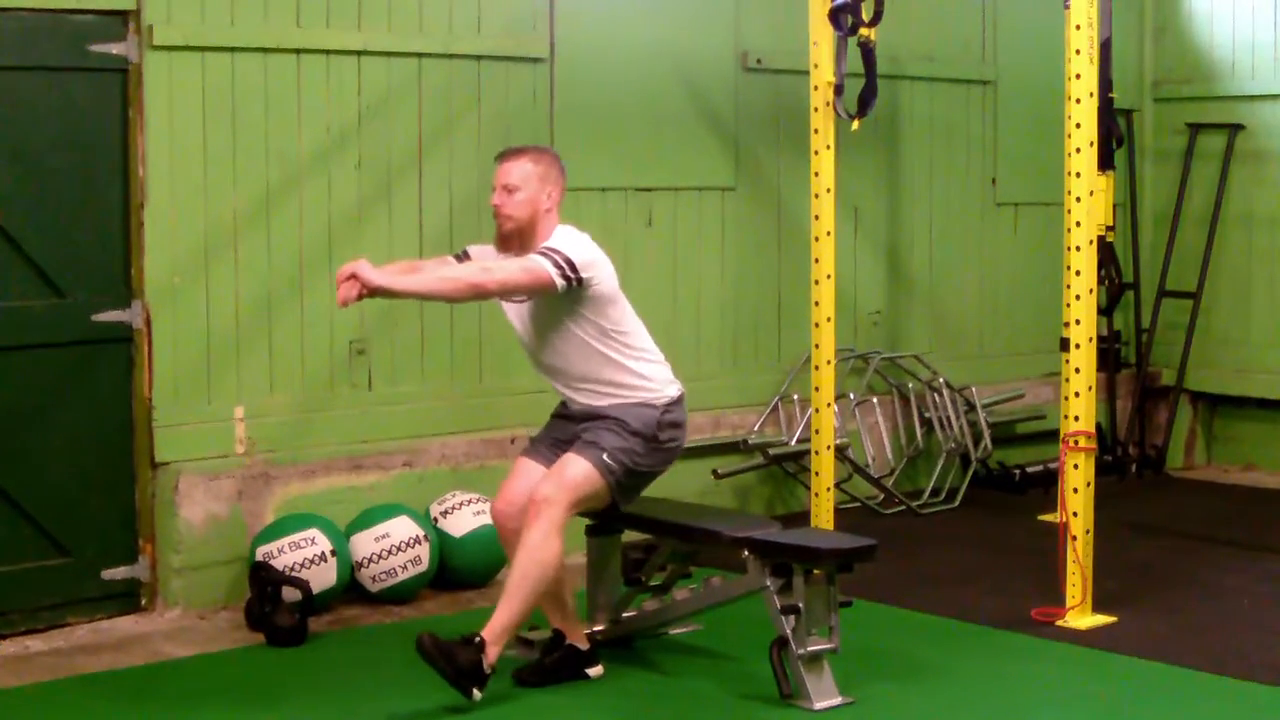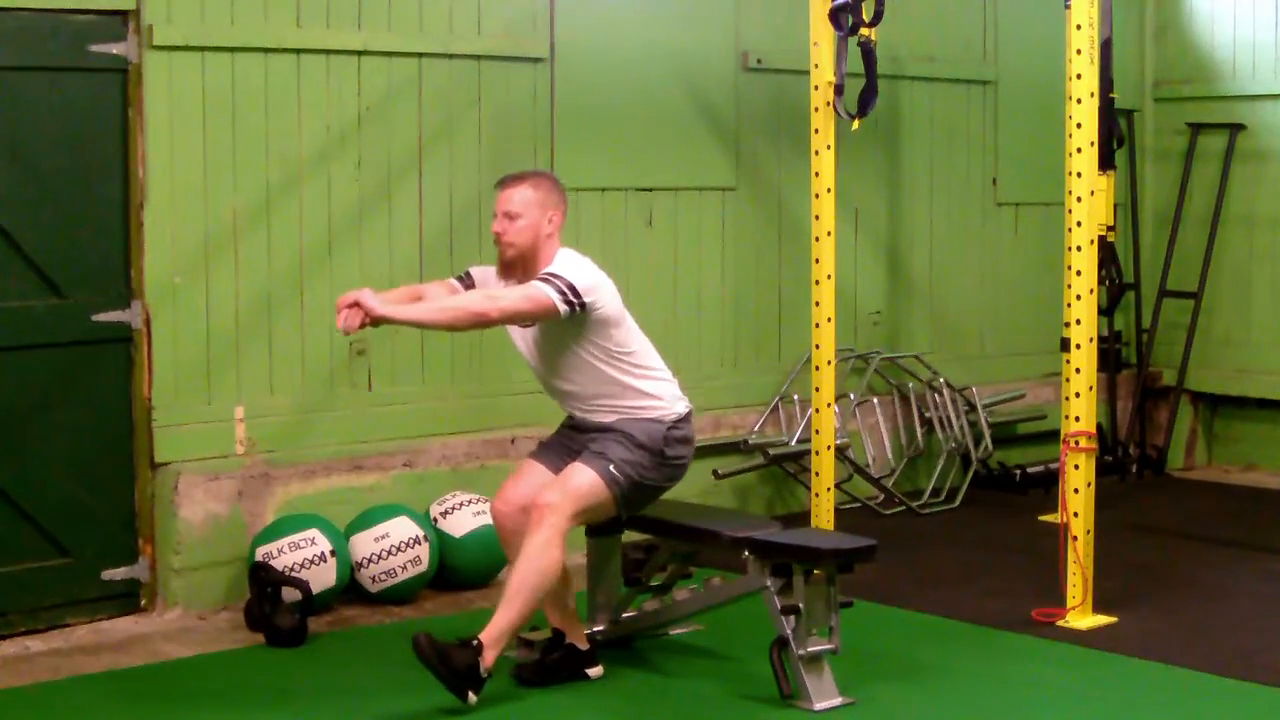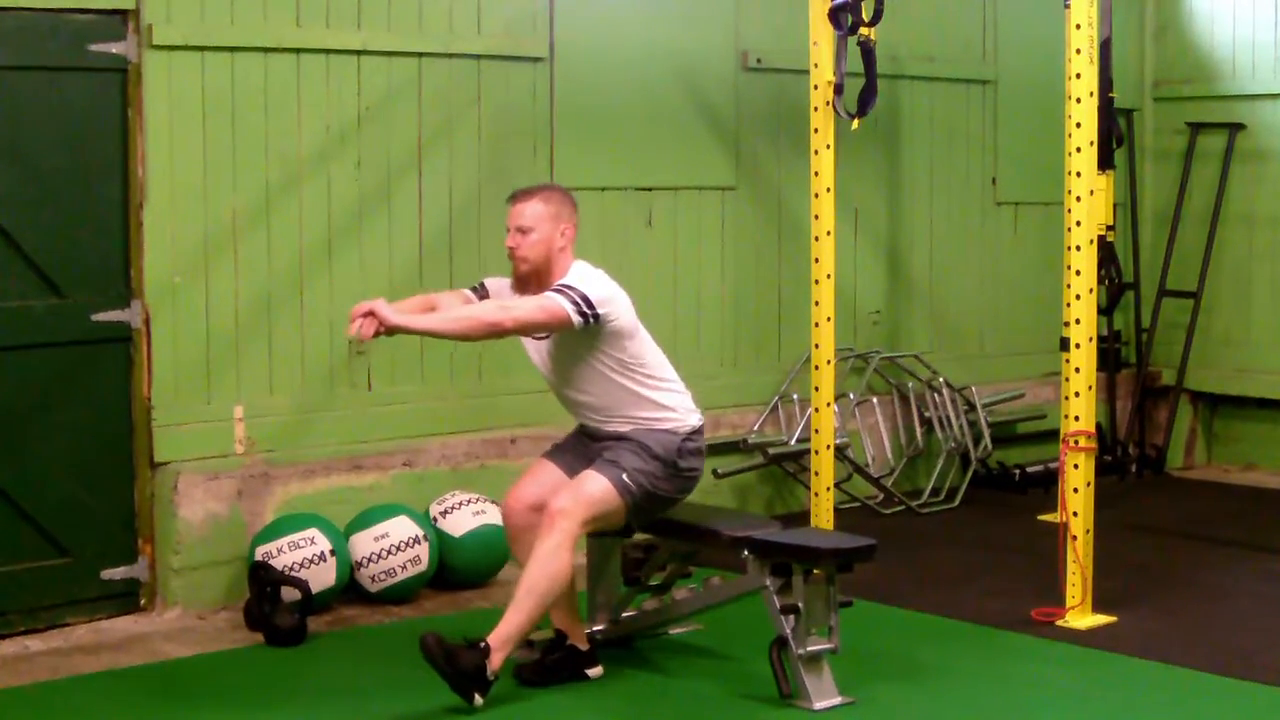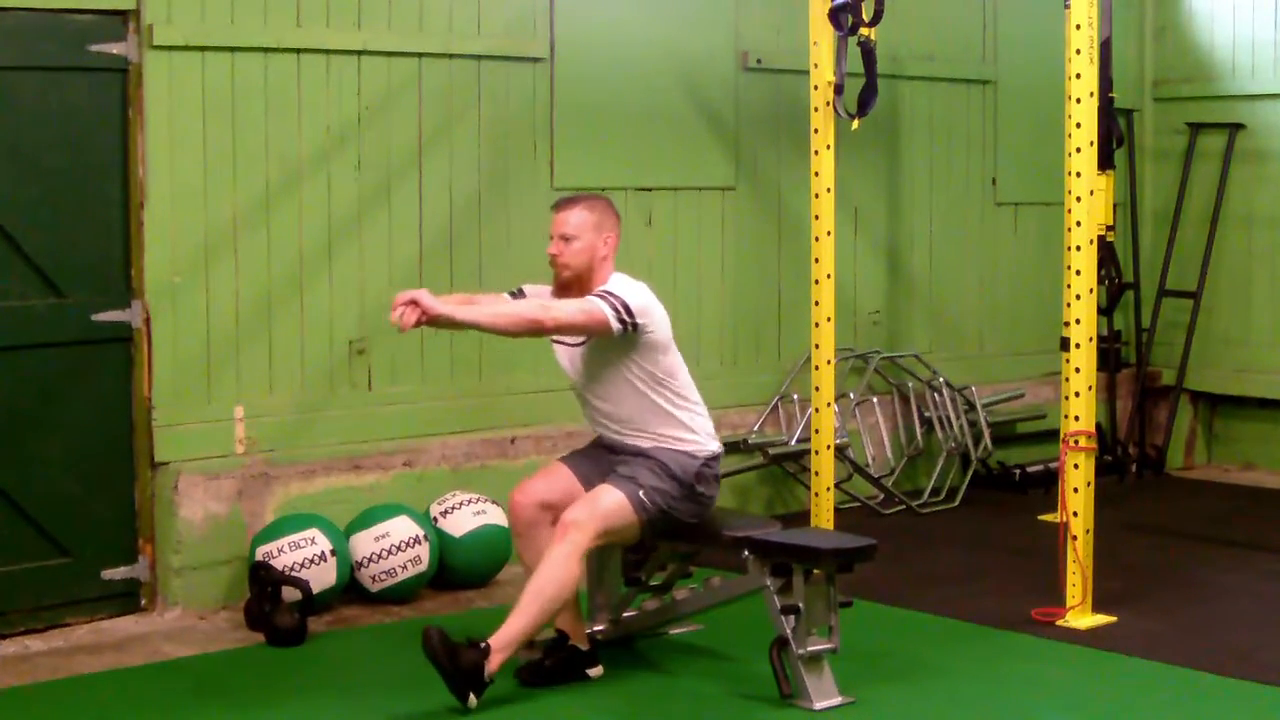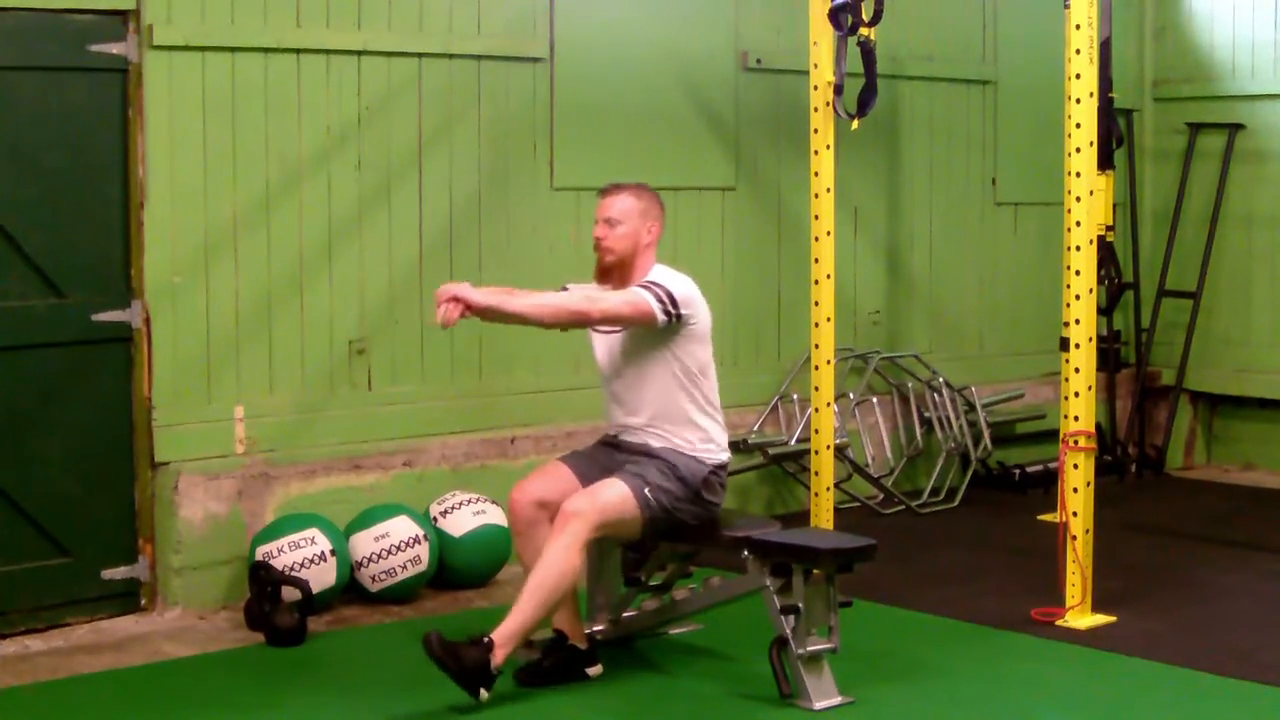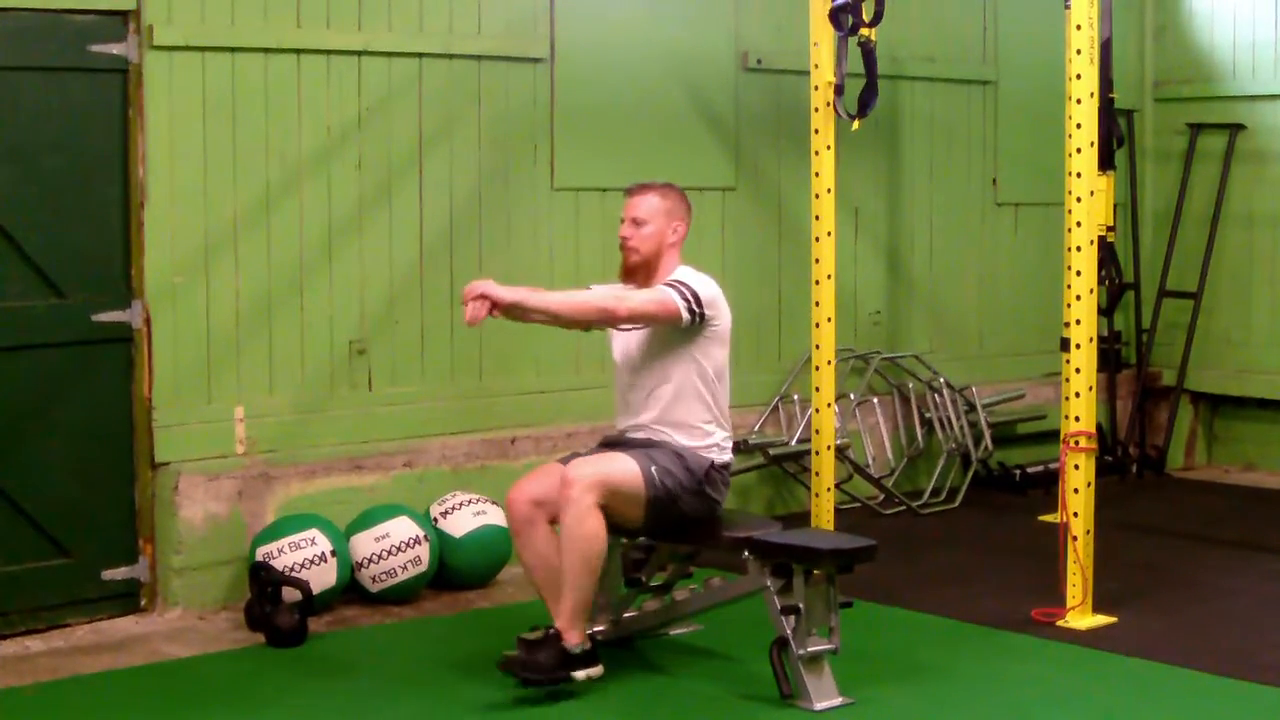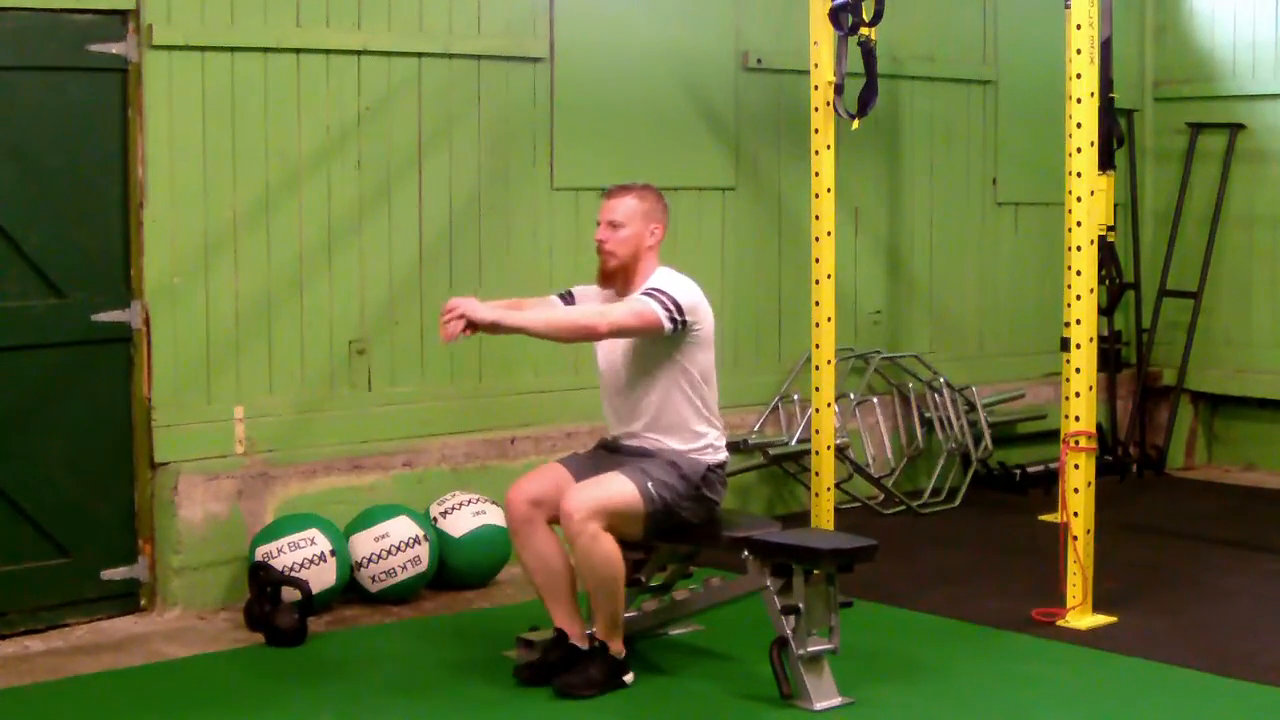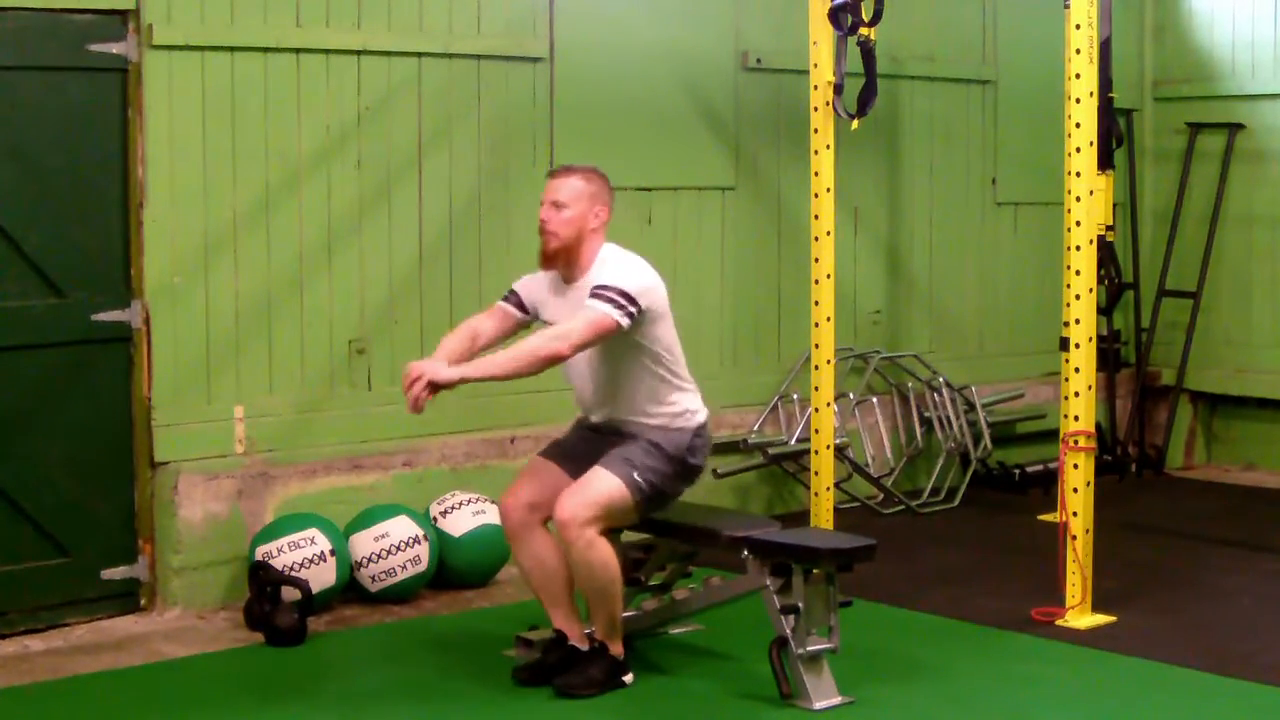
dt=0.3s
person 1, frame 1
left shoulder: (572, 253)
right shoulder: (500, 255)
left elbow: (481, 285)
right elbow: (428, 268)
left wrist: (384, 283)
right wrist: (374, 278)
left hip: (644, 414)
right hip: (582, 409)
left knee: (548, 502)
right knee: (510, 510)
left ankle: (483, 653)
right ankle: (574, 645)
person 1, frame 2
left shoulder: (573, 277)
right shoulder: (501, 277)
left elbow: (488, 313)
right elbow: (431, 292)
left wrist: (386, 313)
right wrist: (376, 303)
left hip: (653, 430)
right hip: (592, 423)
left knee: (552, 508)
right knee: (511, 509)
left ankle: (479, 658)
right ankle: (573, 645)
person 1, frame 3
left shoulder: (588, 289)
right shoulder: (514, 289)
left elbow: (502, 322)
right elbow: (445, 302)
left wrist: (401, 322)
right wrist: (389, 312)
left hip: (665, 441)
right hip: (604, 432)
left knee: (565, 512)
right knee: (522, 506)
left ankle: (487, 660)
right ankle: (573, 645)
person 1, frame 4
left shoulder: (629, 299)
right shoulder: (555, 297)
left elbow: (542, 321)
right elbow: (482, 303)
left wrist: (444, 312)
right wrist: (430, 305)
left hip: (682, 464)
right hip: (619, 449)
left knee: (578, 524)
right knee: (528, 503)
left ankle: (484, 663)
right ankle: (574, 645)
person 1, frame 5
left shoulder: (672, 290)
right shoulder: (597, 292)
left elbow: (591, 311)
right elbow: (525, 300)
left wrist: (485, 301)
right wrist: (473, 301)
left hip: (688, 468)
right hip: (627, 446)
left knee: (578, 514)
right knee: (527, 501)
left ankle: (491, 655)
right ankle: (573, 644)
person 1, frame 6
left shoulder: (696, 291)
right shoulder: (620, 293)
left elbow: (615, 310)
right elbow: (548, 302)
left wrist: (513, 297)
right wrist: (501, 298)
left hip: (691, 467)
right hip: (631, 448)
left knee: (581, 480)
right knee: (523, 501)
left ankle: (570, 643)
right ankle: (568, 635)
person 1, frame 7
left shoulder: (675, 294)
right shoulder: (599, 296)
left elbow: (596, 326)
right elbow: (530, 308)
left wrist: (493, 318)
right wrist: (481, 313)
left hip: (686, 469)
right hip: (624, 451)
left knee: (582, 509)
right knee: (522, 501)
left ankle: (611, 653)
right ankle: (573, 640)
person 1, frame 8
left shoulder: (621, 274)
right shoulder: (542, 283)
left elbow: (559, 345)
right elbow: (481, 328)
left wrist: (459, 371)
right wrist: (438, 363)
left hip: (667, 435)
right hip: (603, 426)
left knee: (575, 517)
right knee: (519, 508)
left ankle: (610, 655)
right ankle: (572, 641)
